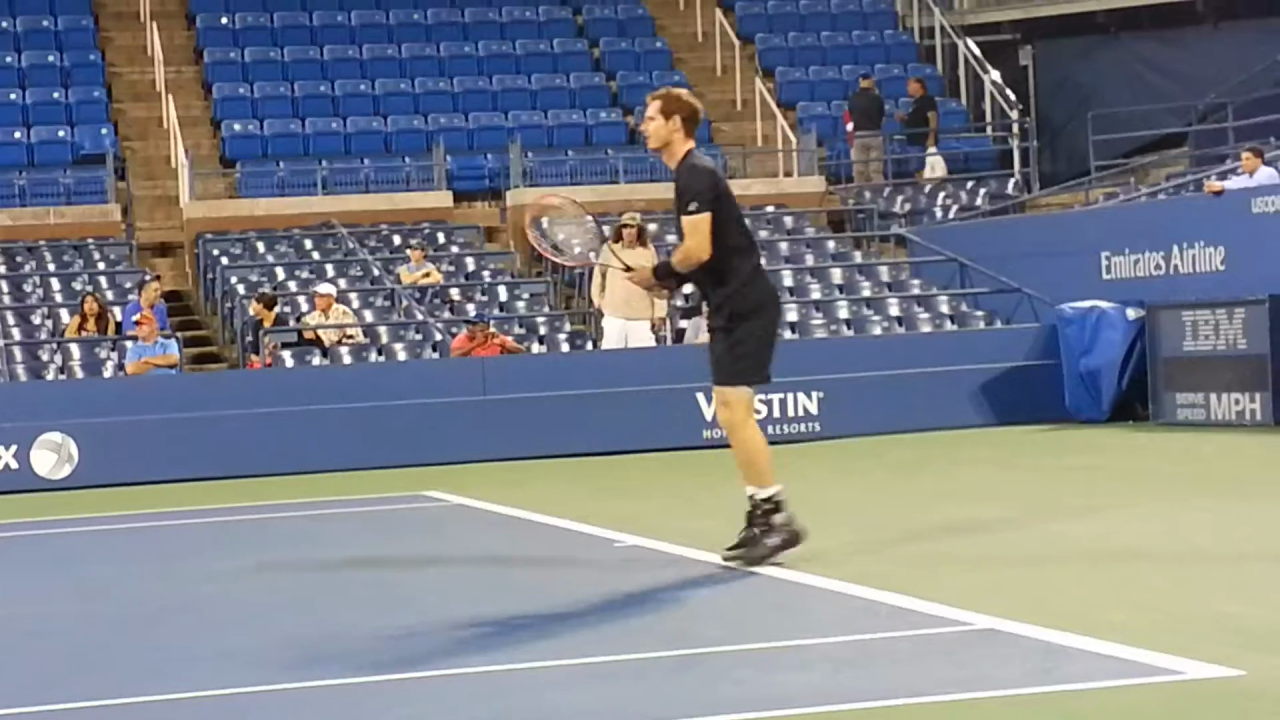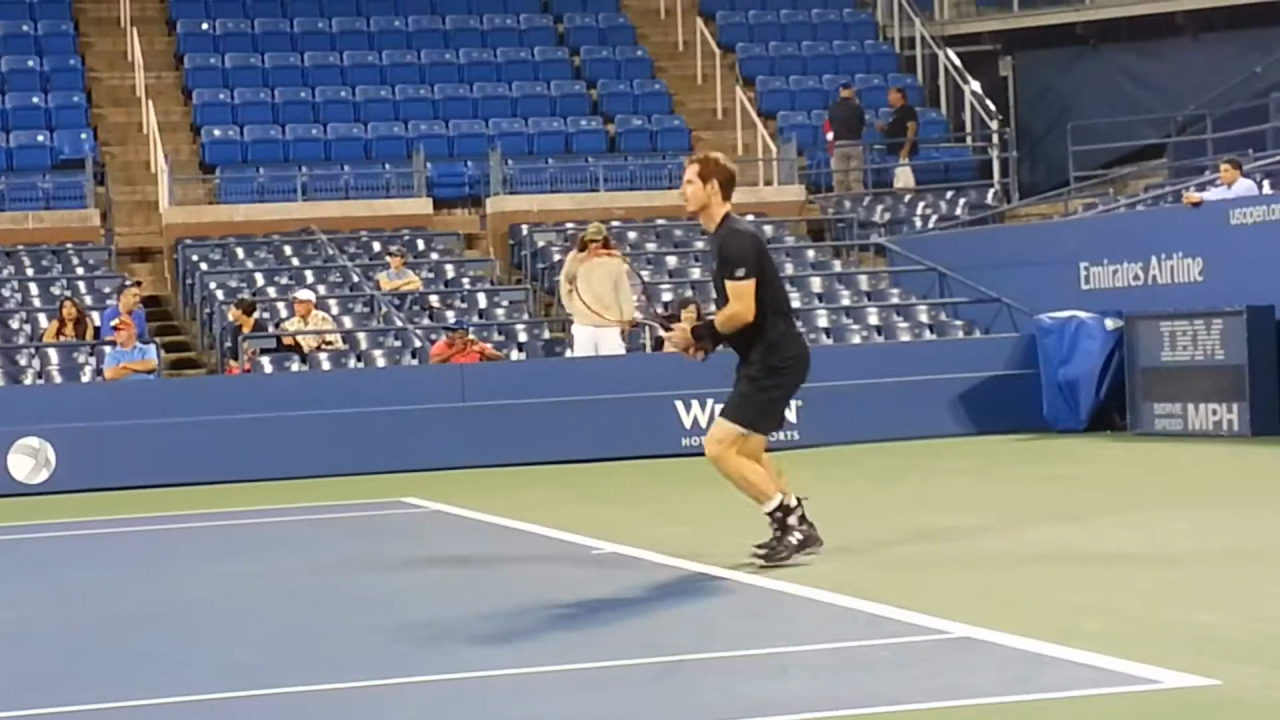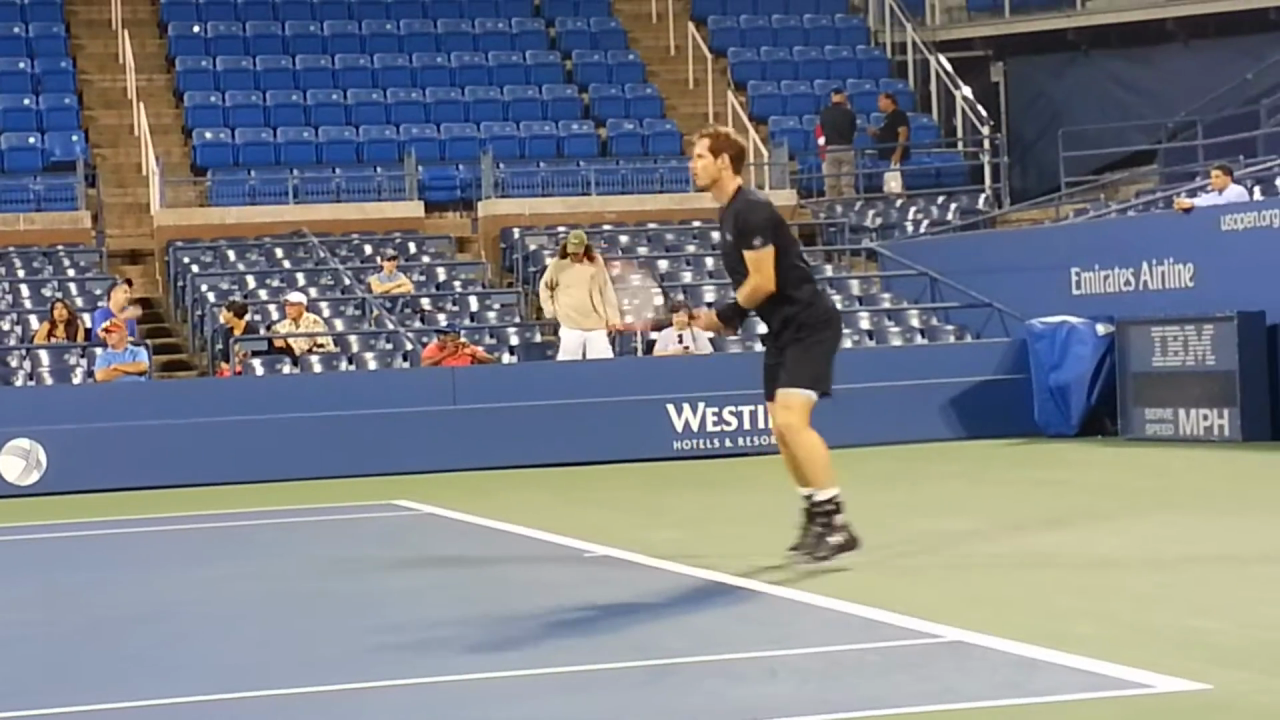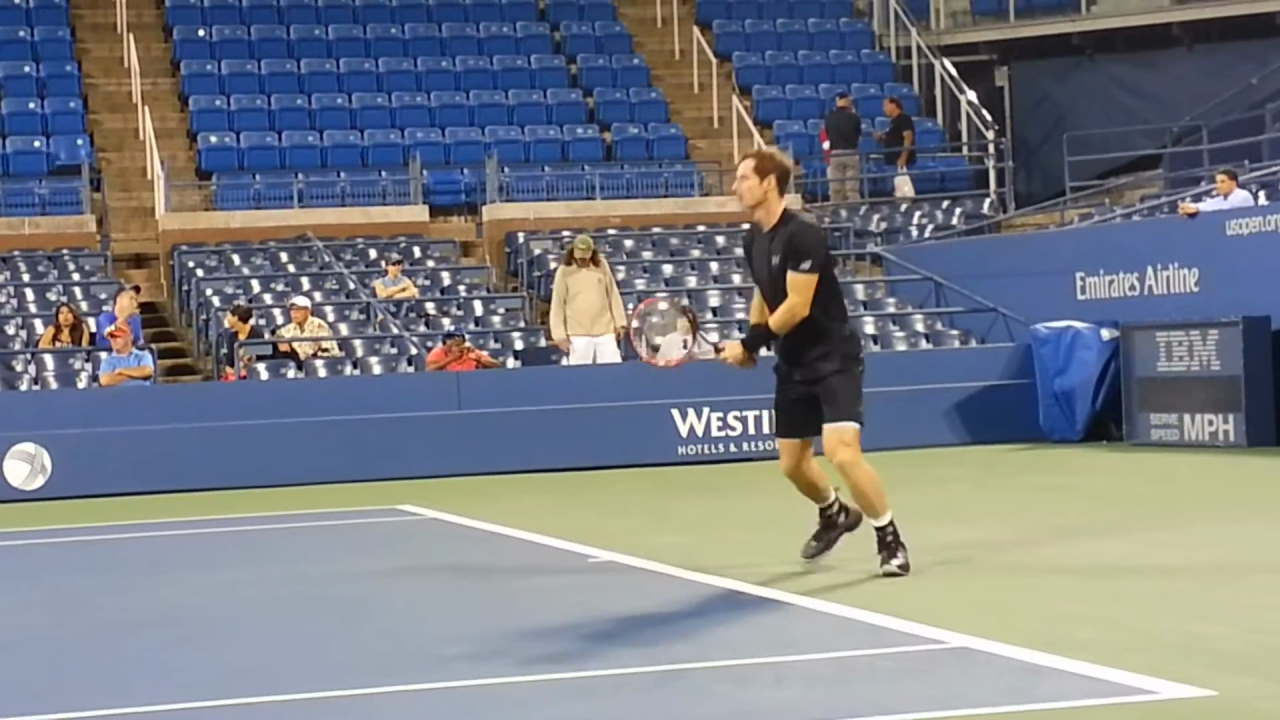
dt=0.3s
person 1, frame 1
left shoulder: (695, 174)
right shoulder: (692, 173)
left elbow: (697, 250)
left wrist: (656, 273)
right wrist: (666, 277)
left hip: (746, 309)
right hip: (731, 308)
left knee: (735, 412)
right knee: (729, 417)
left ankle: (775, 517)
right ankle: (762, 520)
person 1, frame 2
left shoulder: (736, 238)
right shoulder: (723, 236)
left elbow: (743, 312)
left wrist: (699, 334)
right wrist: (706, 335)
left hip: (776, 359)
right hip: (763, 357)
left knee: (720, 448)
right knee: (745, 449)
left ankle: (791, 525)
right ankle: (793, 521)
person 1, frame 3
left shoulder: (752, 210)
right shoulder: (729, 212)
left elbow: (764, 282)
left wrist: (723, 314)
right wrist: (726, 315)
left hip: (810, 326)
right hip: (783, 329)
left knee: (790, 420)
right knee: (784, 429)
left ankle: (834, 518)
right ankle: (822, 517)
person 1, frame 4
left shoulder: (802, 234)
right shoulder: (753, 239)
left elbow: (798, 306)
left wrist: (750, 344)
right wrist: (749, 342)
left hip: (835, 358)
right hip: (794, 363)
left knee: (842, 454)
right knee: (791, 464)
left ankle: (889, 540)
right ankle: (834, 514)
